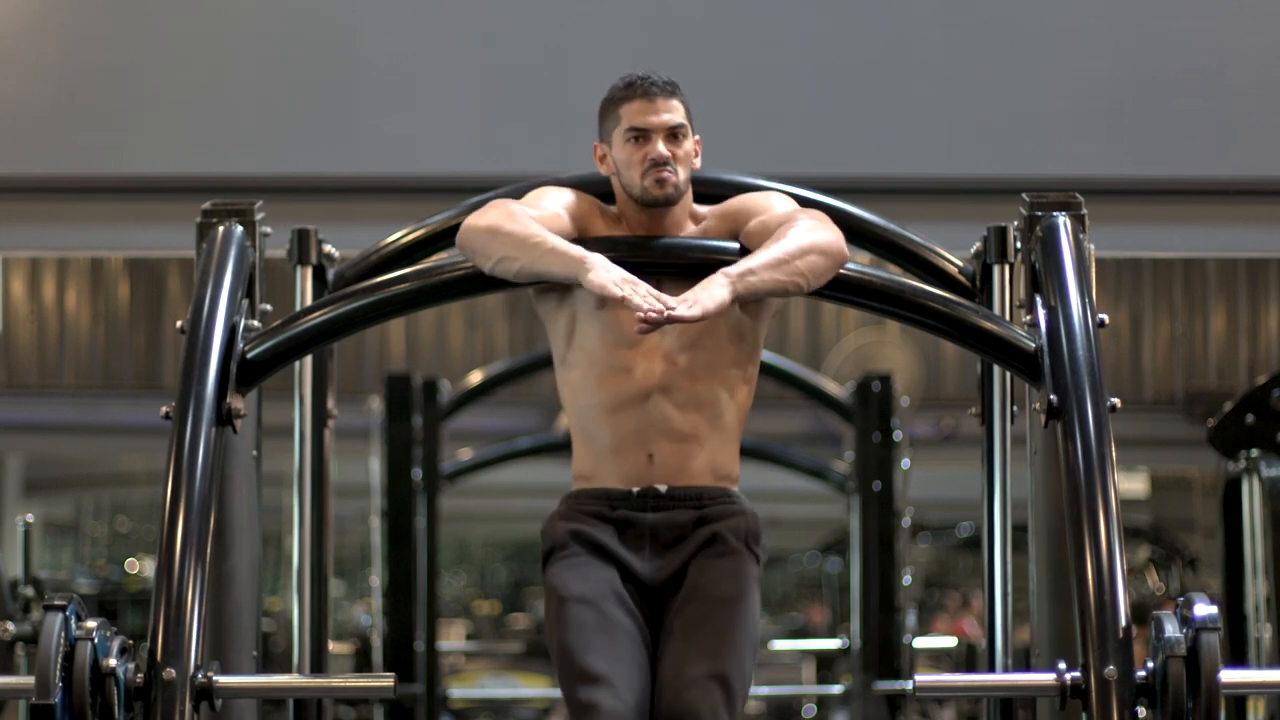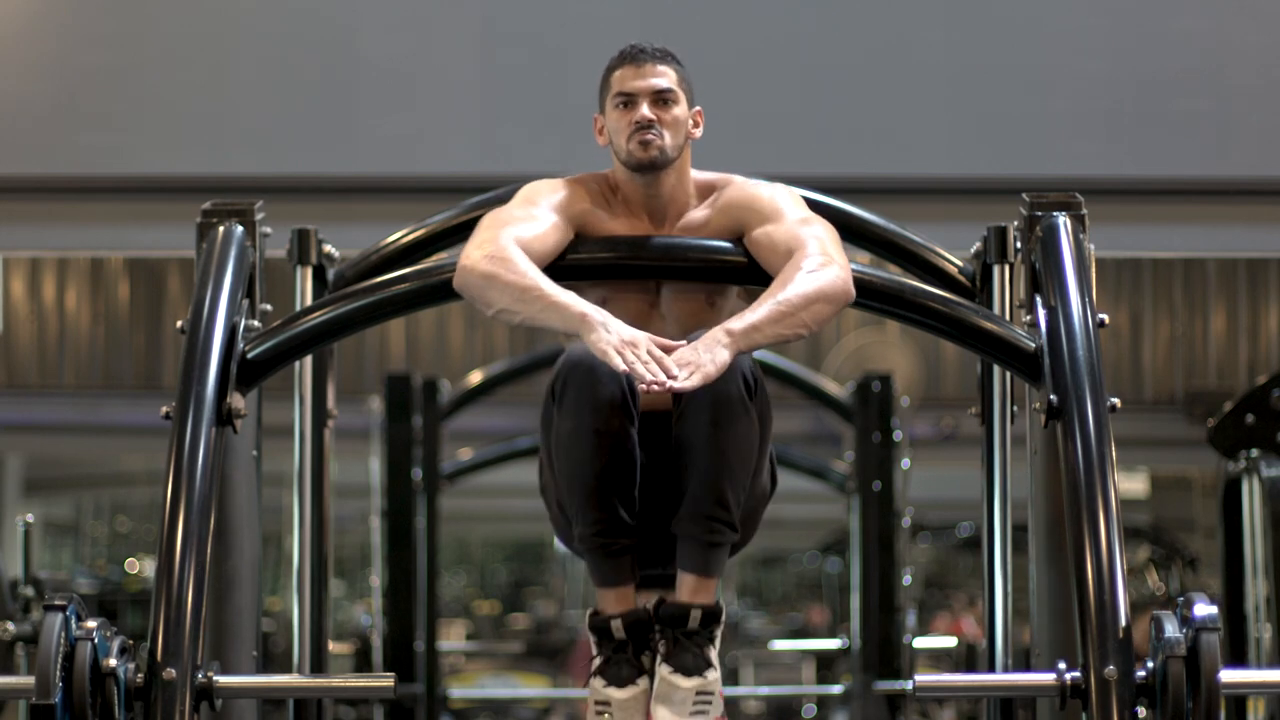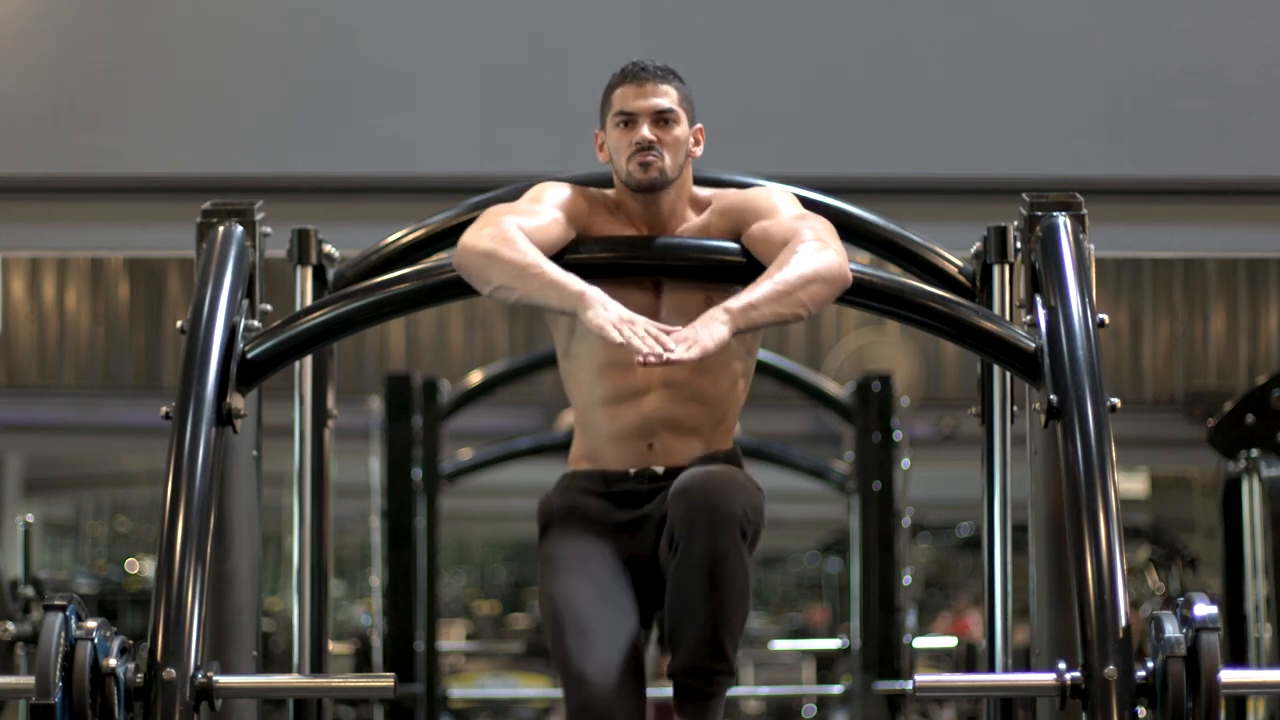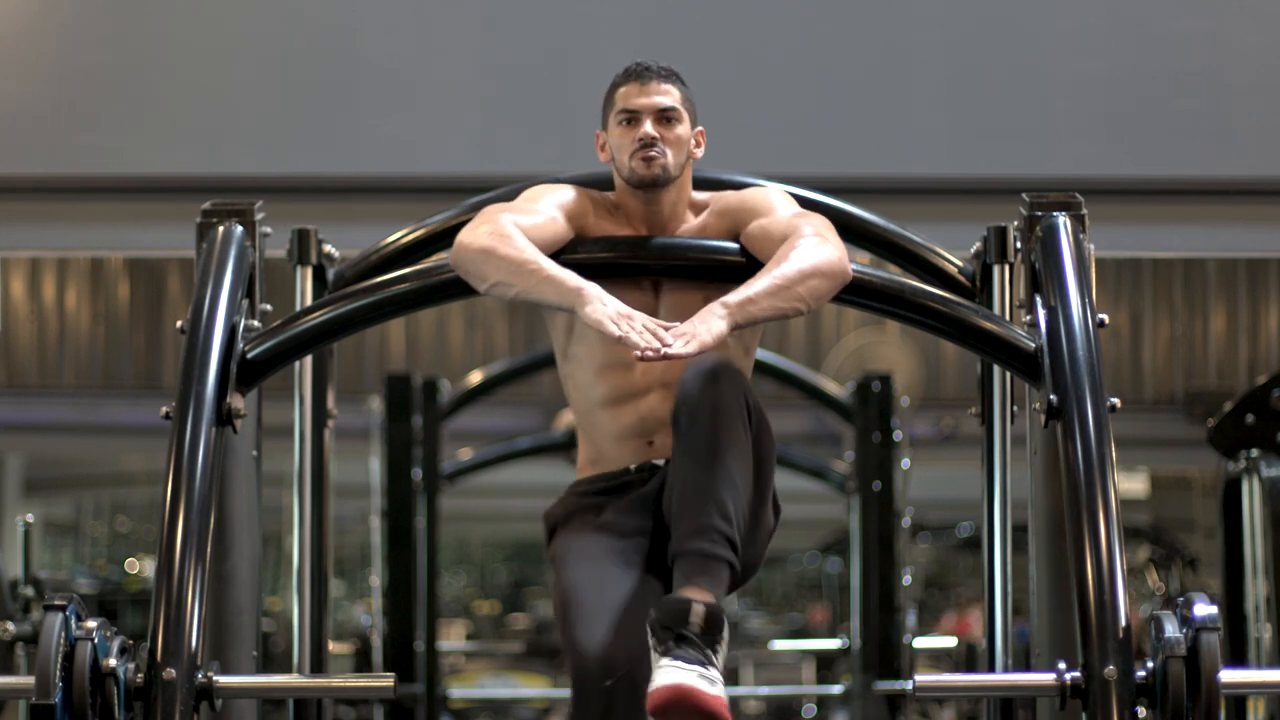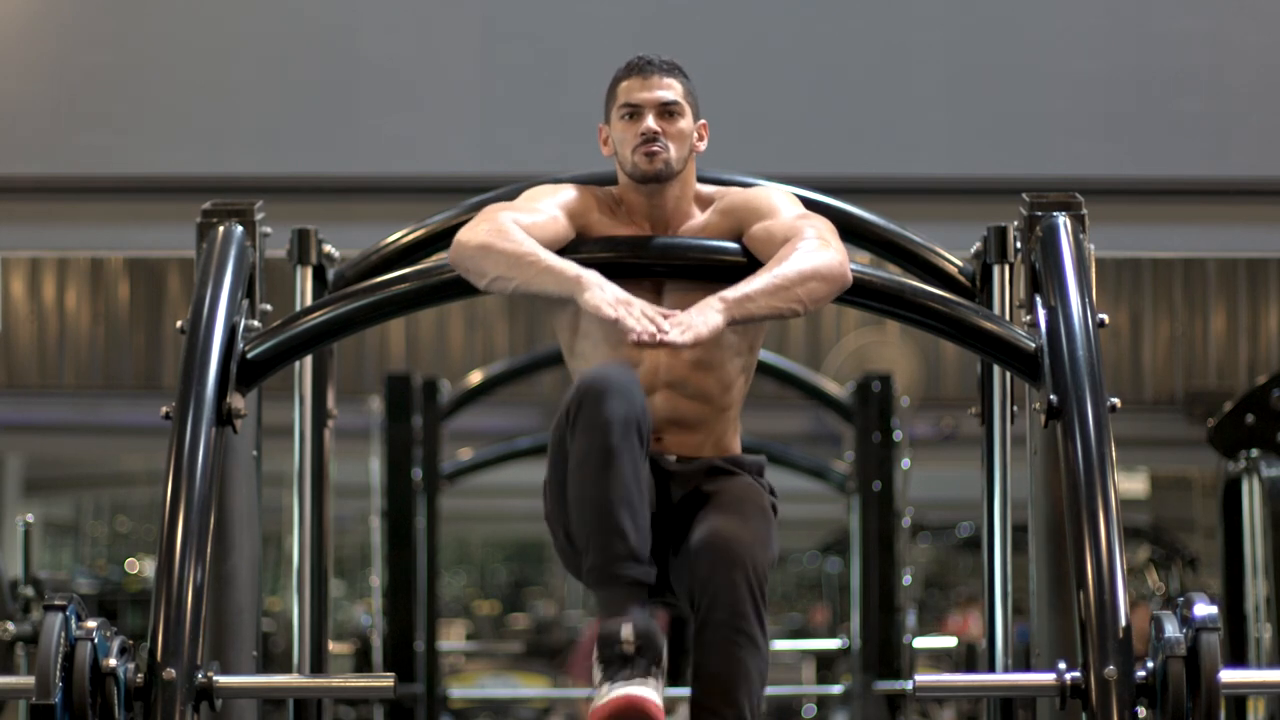
dt=0.4s
person 1, frame 1
left shoulder: (744, 221)
right shoulder: (569, 220)
left elbow: (825, 243)
right elbow: (481, 232)
left wrist: (718, 288)
right wrist: (594, 268)
left hip: (711, 529)
right hip: (594, 531)
person 1, frame 2
left shoulder: (747, 202)
right shoulder: (565, 201)
left elbow: (831, 277)
right elbow: (477, 267)
left wrist: (723, 337)
right wrist: (594, 323)
left hip: (712, 490)
right hip: (603, 494)
left knee: (733, 374)
right knee: (587, 376)
left ankle: (695, 612)
right ankle: (617, 617)
person 1, frame 3
left shoulder: (743, 214)
right shoulder: (569, 212)
left elbow: (829, 262)
right elbow: (476, 250)
left wrist: (720, 318)
right wrist: (591, 300)
left hip: (703, 511)
right hip: (594, 505)
left knee: (716, 503)
person 1, frame 4
left shoulder: (744, 210)
right shoulder: (569, 209)
left elbow: (827, 258)
right elbow: (475, 246)
left wrist: (721, 315)
right wrist: (589, 299)
left hip: (712, 487)
right hip: (605, 504)
left knee: (716, 391)
left ankle: (692, 641)
person 1, frame 5
left shoulder: (748, 210)
right shoulder: (572, 208)
left elbow: (828, 263)
right elbow: (474, 244)
left wrist: (717, 309)
right wrist: (589, 285)
left hip: (714, 491)
right hip: (611, 483)
left knee: (731, 565)
right knee: (604, 399)
right ankle: (624, 656)
